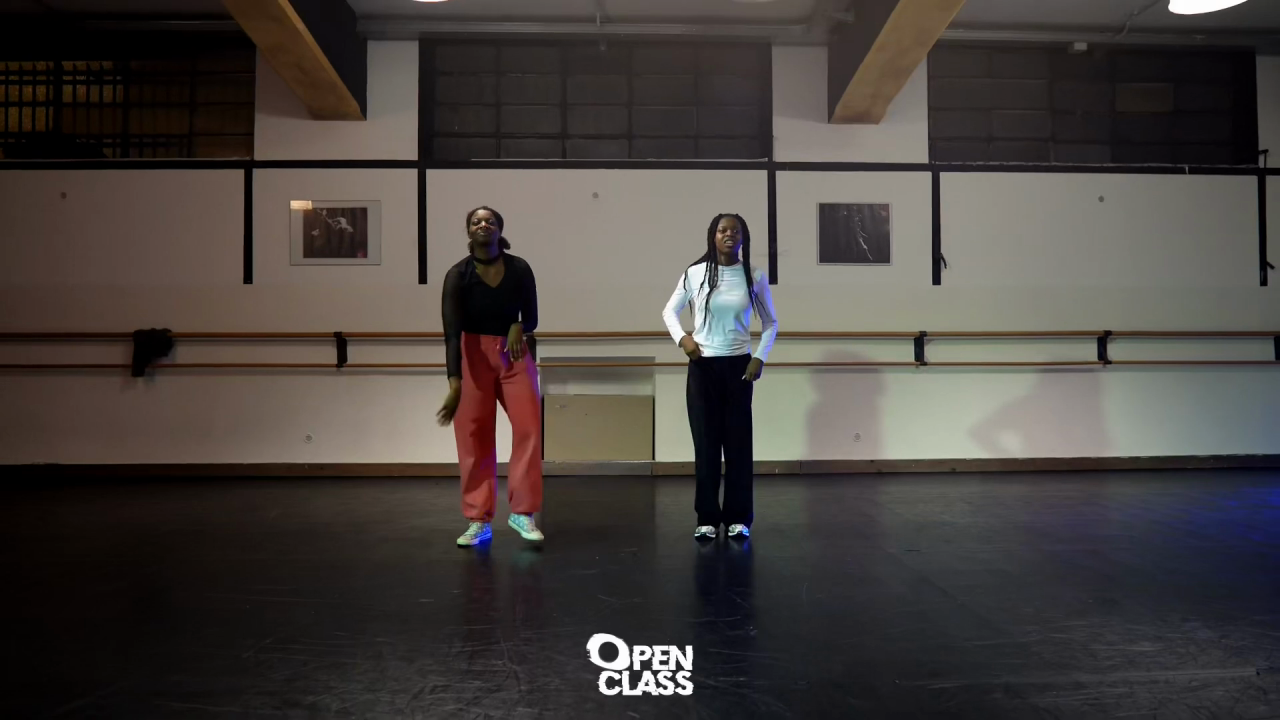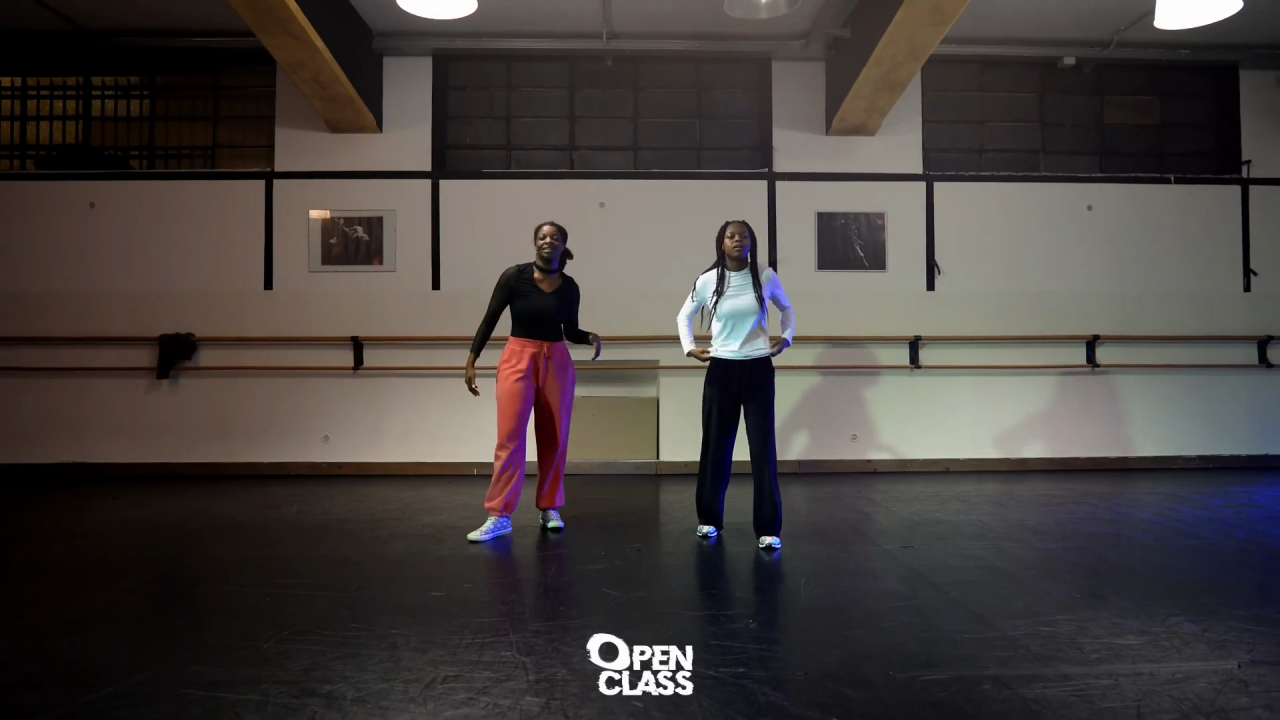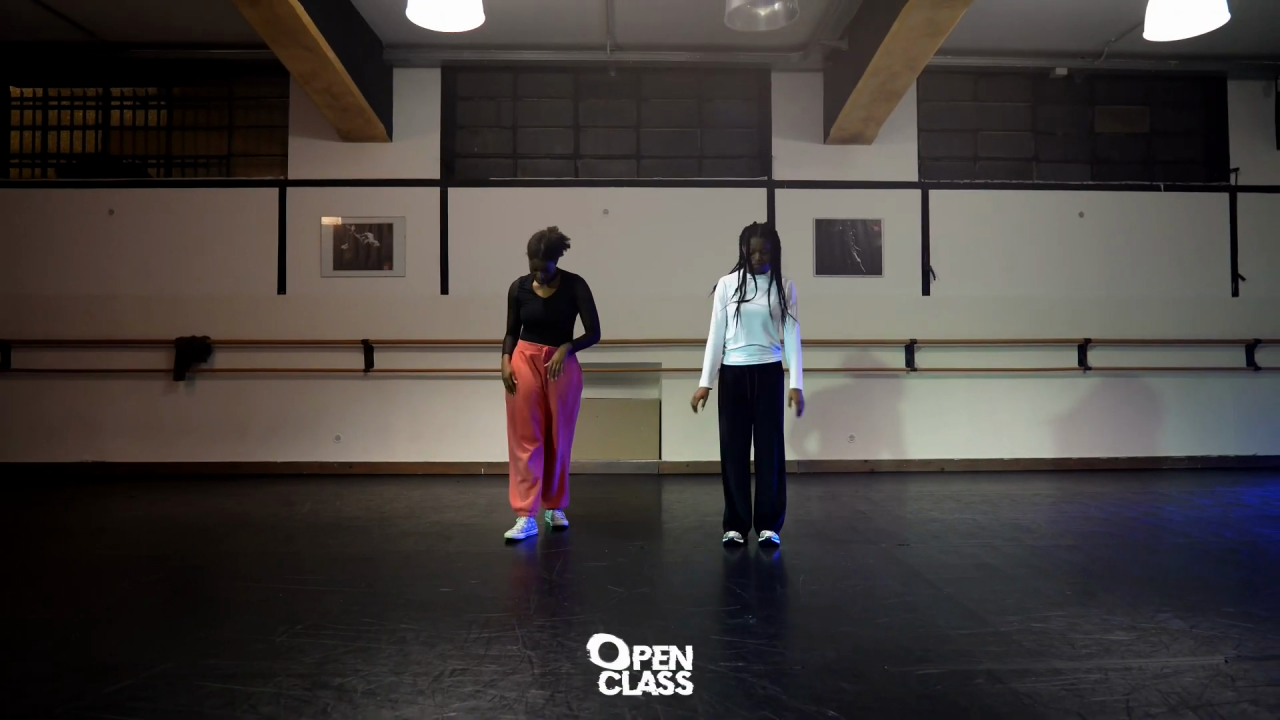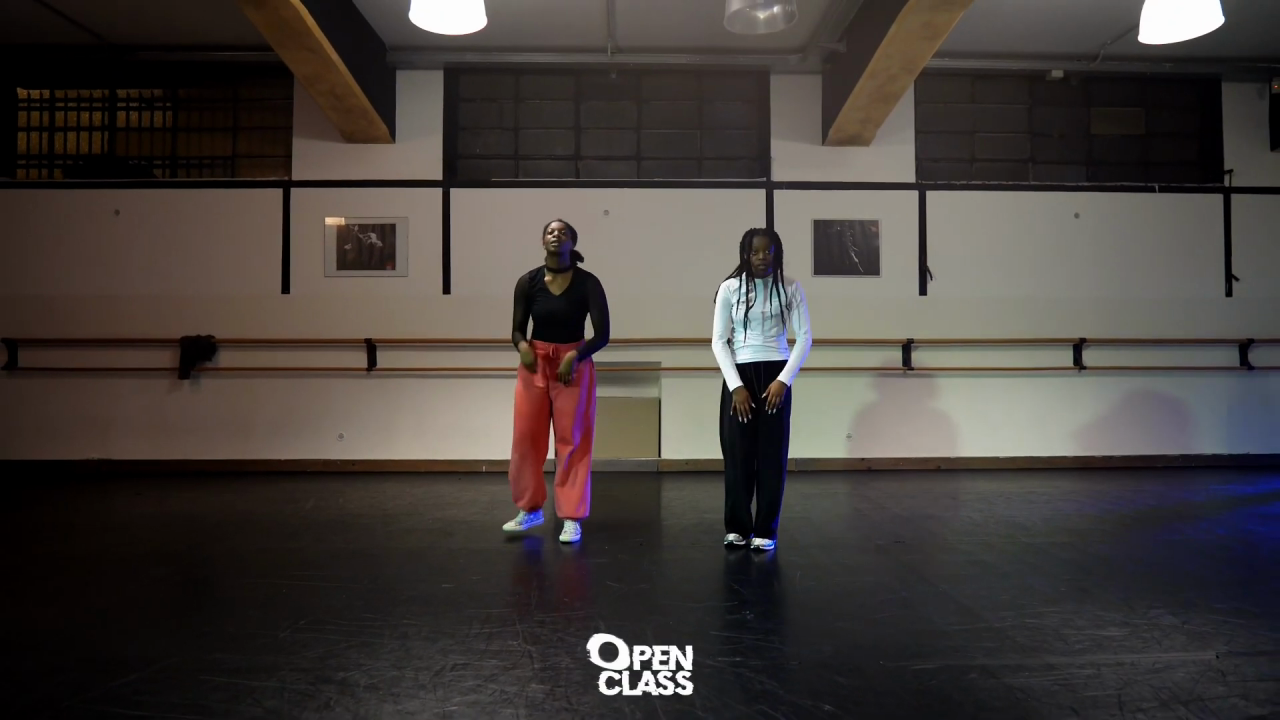
dt=0.7s
person 1, frame 1
left shoulder: (755, 277)
right shoulder: (695, 273)
left elbow: (770, 321)
right elbow: (670, 311)
left wrist: (761, 354)
right wrist: (682, 338)
left hip: (738, 367)
right hip: (703, 367)
left knee: (738, 444)
right knee: (707, 443)
left ankle: (737, 517)
right ankle: (708, 518)
person 1, frame 2
left shoulder: (766, 277)
right shoulder: (707, 281)
left elbow: (786, 308)
right elbow: (684, 316)
left wrist: (786, 336)
right wrist: (689, 347)
left hip: (758, 369)
right hip: (721, 369)
left knee: (763, 447)
right knee: (716, 445)
left ankle: (768, 528)
right ankle: (709, 518)
person 1, frame 3
left shoulder: (785, 286)
right shoulder: (727, 284)
left elbow: (793, 335)
right elbow: (715, 334)
left wrist: (796, 383)
right wrist: (705, 381)
left hip: (768, 374)
right hip: (732, 374)
left knee: (770, 450)
right knee: (734, 450)
left ankle: (769, 524)
right ankle: (735, 524)
person 1, frame 4
left shoulder: (790, 287)
right shoulder: (730, 288)
left elbow: (804, 337)
right elbow: (719, 341)
left wrist: (784, 379)
right wrist: (735, 386)
left hip: (775, 373)
right hip: (739, 373)
left knee: (772, 453)
right knee: (738, 452)
left ankle: (765, 530)
right ankle: (737, 526)
person 2, frame 1
left shoulder: (520, 269)
right shoulder: (458, 275)
left elbow: (532, 319)
right elbow: (451, 331)
left wrist: (518, 327)
right wrist: (454, 385)
left hip: (514, 355)
right hip: (473, 357)
left knee: (529, 428)
right knee: (474, 441)
left ankle: (521, 512)
right ankle: (479, 521)
person 2, frame 2
left shoulder: (570, 287)
right shoulder: (514, 276)
right elbow: (490, 319)
left wrist: (590, 336)
right wrist: (471, 360)
left hip: (557, 363)
right hip: (518, 359)
left knee: (554, 438)
right knee: (509, 436)
left ankle: (550, 508)
right ankle: (498, 515)
person 2, frame 3
left shoulder: (575, 285)
right shoulder: (519, 287)
left elbow: (594, 332)
right elbow: (512, 331)
left wrist: (566, 349)
right wrist: (506, 359)
left hip: (562, 364)
right hip: (524, 363)
left knee: (558, 440)
right knee: (525, 440)
left ankle: (555, 506)
right ankle: (526, 516)
person 2, frame 4
left shoulder: (588, 283)
right shoulder: (528, 282)
left elbow: (602, 334)
right elbow: (518, 328)
left wrist: (576, 356)
right wrist: (523, 348)
left hip: (574, 363)
right hip: (535, 362)
left knee: (573, 441)
right knee: (526, 438)
left ankle: (572, 517)
right ankle: (529, 509)
